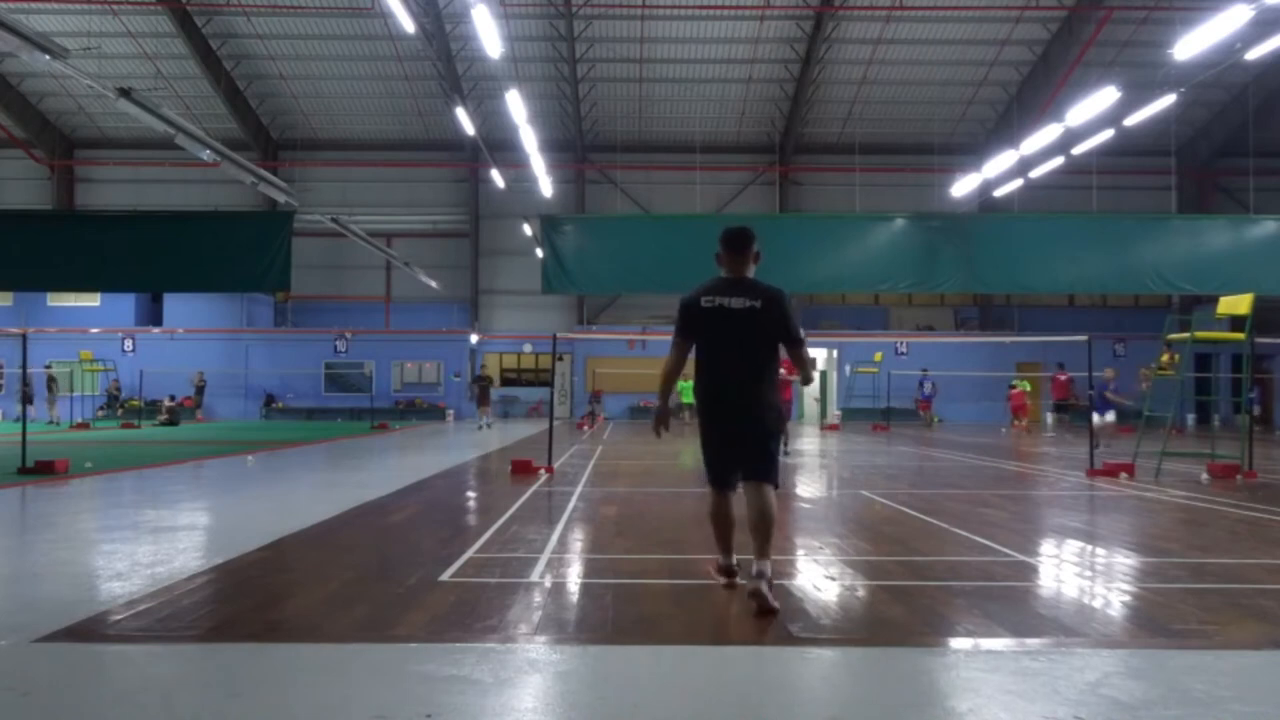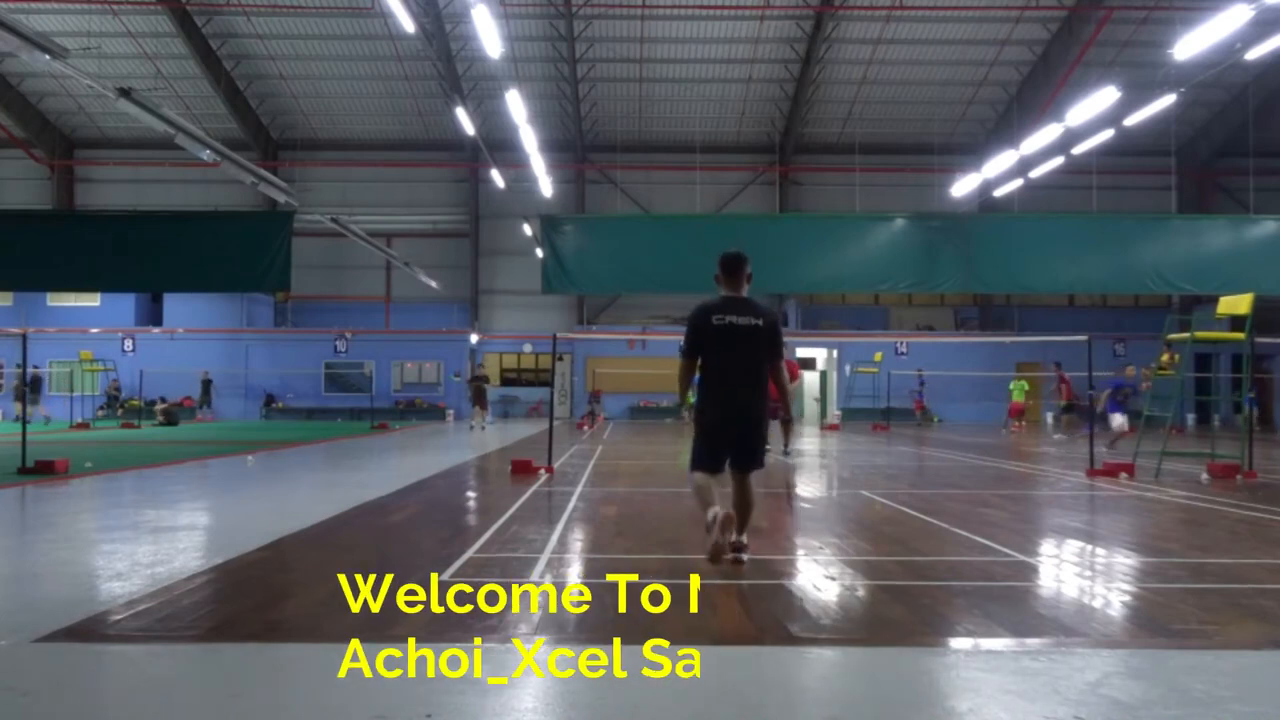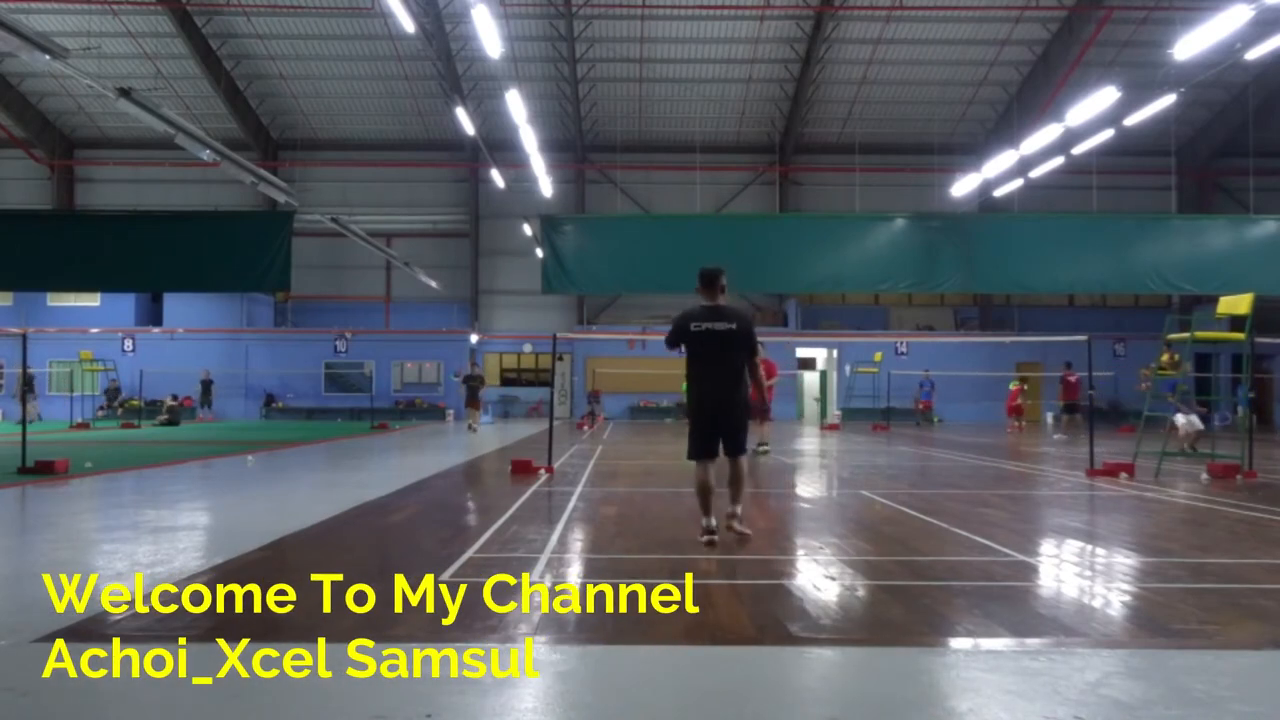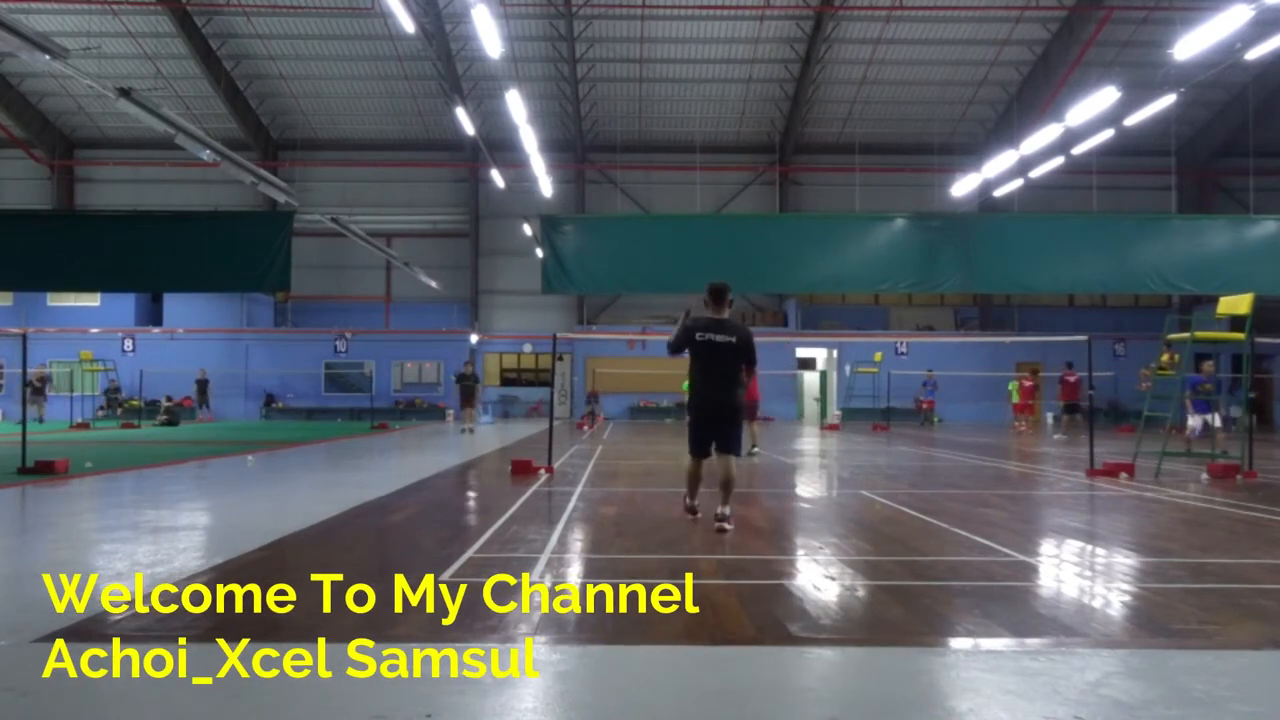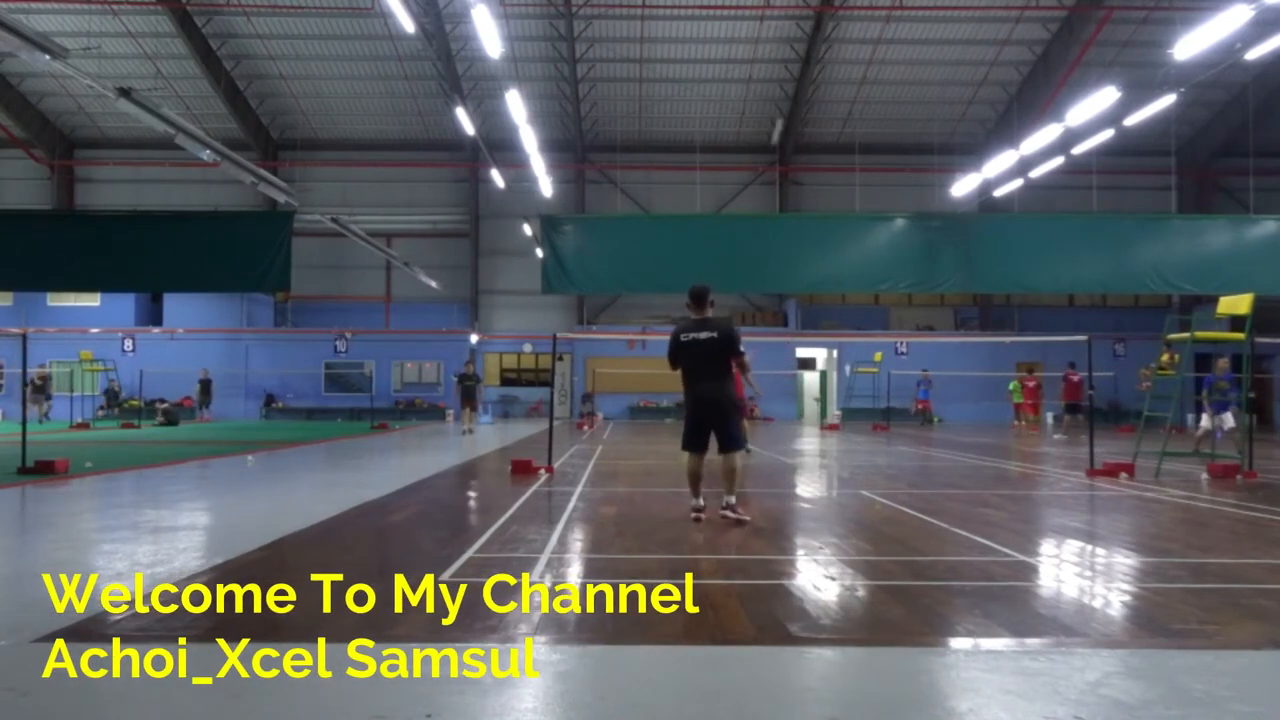
dt=0.7s
person 1, frame 1
left shoulder: (696, 300)
right shoulder: (772, 299)
left elbow: (678, 353)
right elbow: (797, 353)
left wrist: (662, 401)
right wrist: (807, 375)
left hip: (714, 410)
right hip: (760, 410)
left knee: (720, 489)
right knee: (761, 488)
left ankle: (727, 564)
right ankle: (761, 573)
person 1, frame 2
left shoulder: (703, 314)
right shoulder: (766, 317)
left elbow: (688, 365)
right elbow: (777, 368)
left wrist: (683, 399)
right wrist: (785, 407)
left hip: (712, 408)
right hip: (752, 408)
left knee: (702, 472)
right knee: (743, 474)
left ankle: (716, 515)
right ankle: (739, 540)
person 1, frame 3
left shoulder: (687, 319)
right shoulder: (741, 320)
left elbow: (670, 344)
right elbow: (753, 364)
right wrist: (761, 395)
left hip: (700, 402)
right hip: (734, 401)
left knee: (703, 463)
right knee: (736, 457)
left ankle: (708, 524)
right ankle: (735, 512)
person 1, frame 4
left shoulder: (692, 328)
right shoulder: (742, 333)
left elbow: (671, 349)
right elbow: (751, 371)
left wrist: (681, 324)
right wrist: (739, 380)
left hip: (700, 404)
right hip: (731, 404)
left knee: (697, 457)
right knee: (727, 458)
left ankle: (691, 503)
right ankle: (723, 513)
person 1, frame 5
left shoulder: (679, 332)
right shoulder: (725, 328)
left elbow: (673, 365)
right elbow: (741, 362)
right wrist: (745, 370)
left hip: (695, 400)
right hip: (723, 399)
left knee: (695, 454)
right knee: (731, 451)
left ankle: (697, 504)
right ankle: (729, 503)
